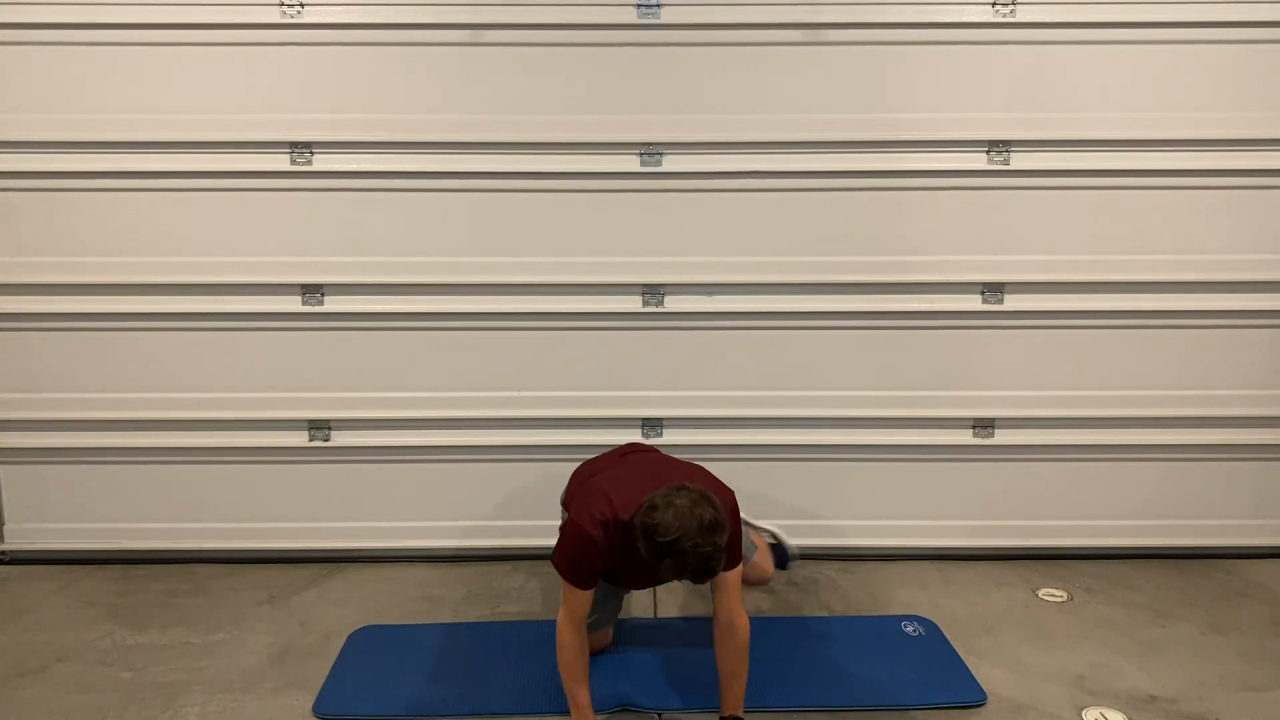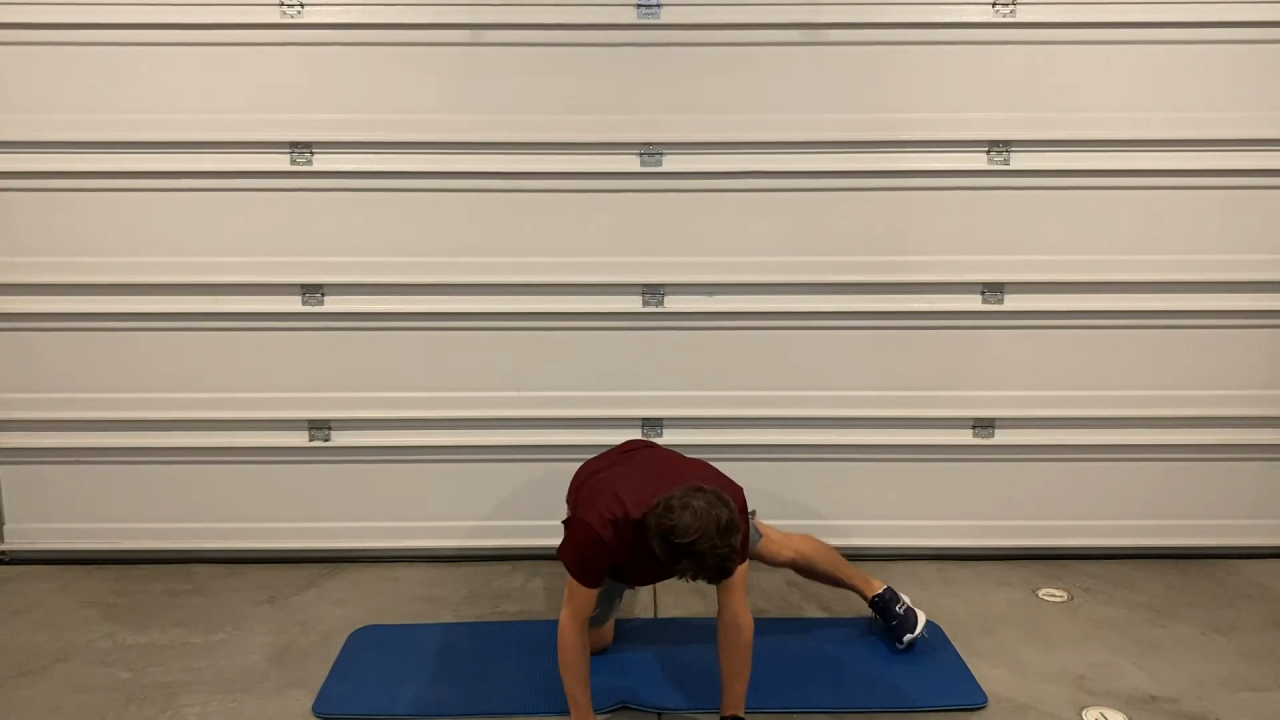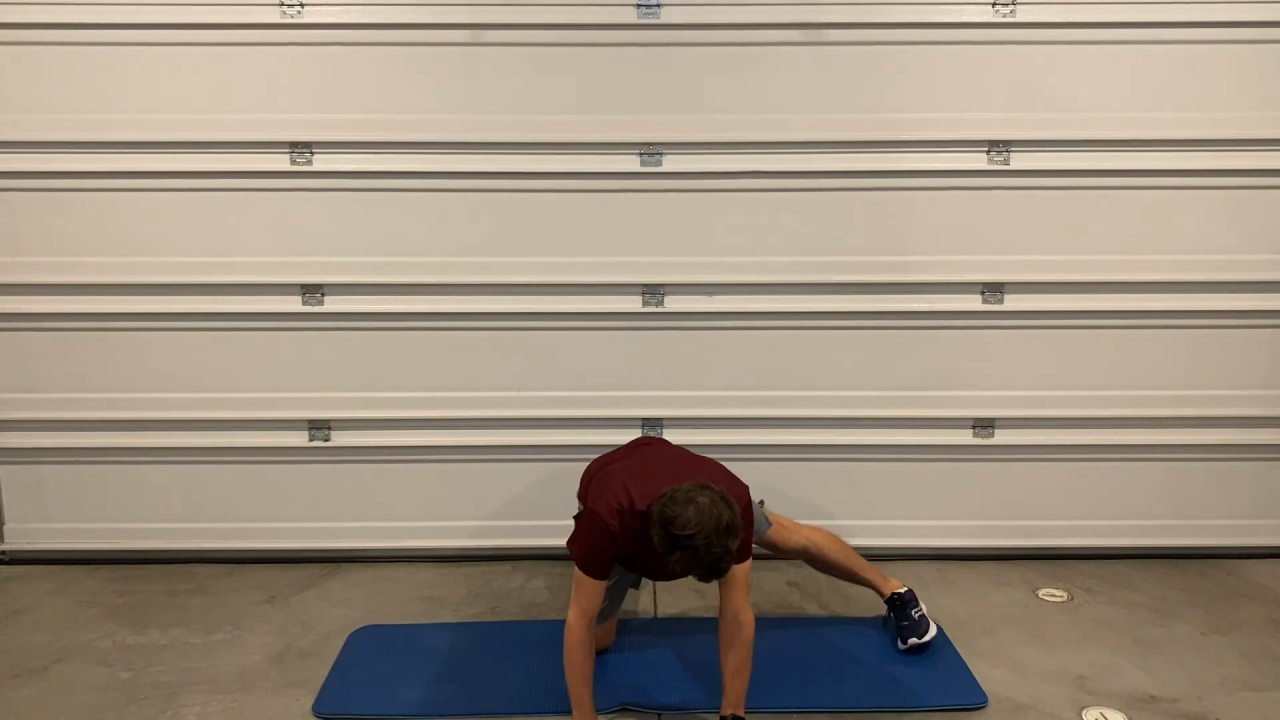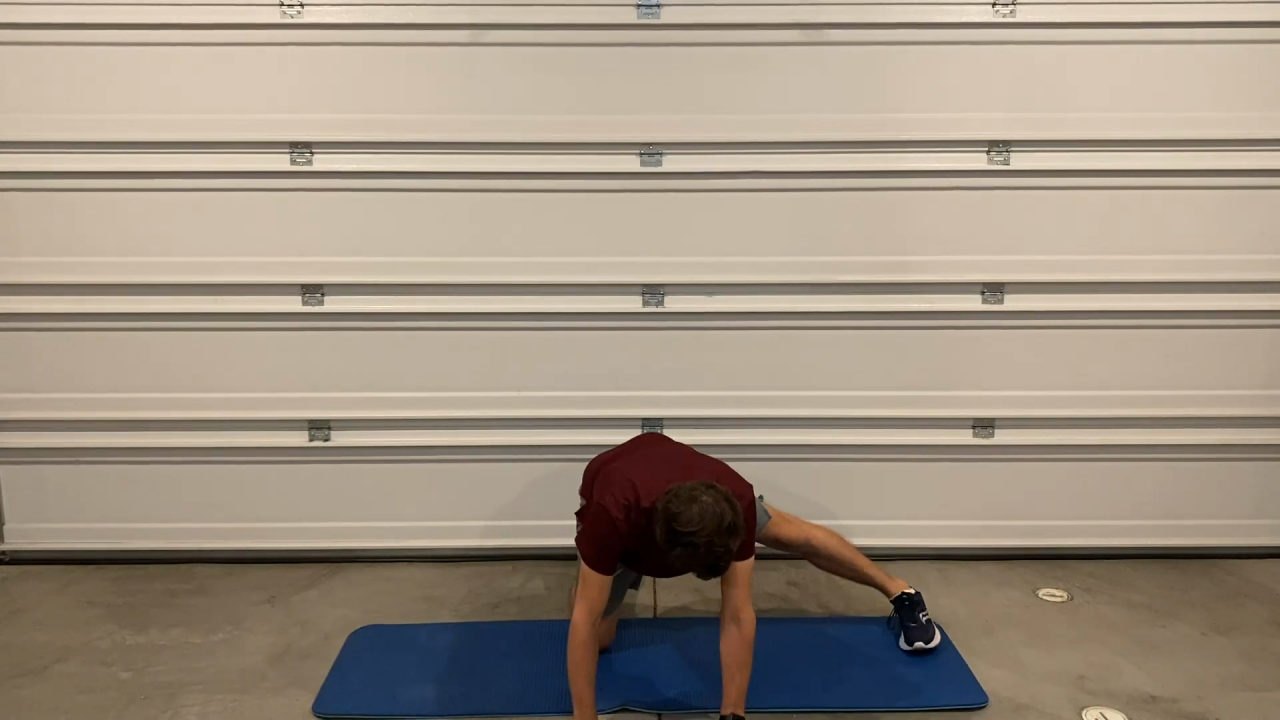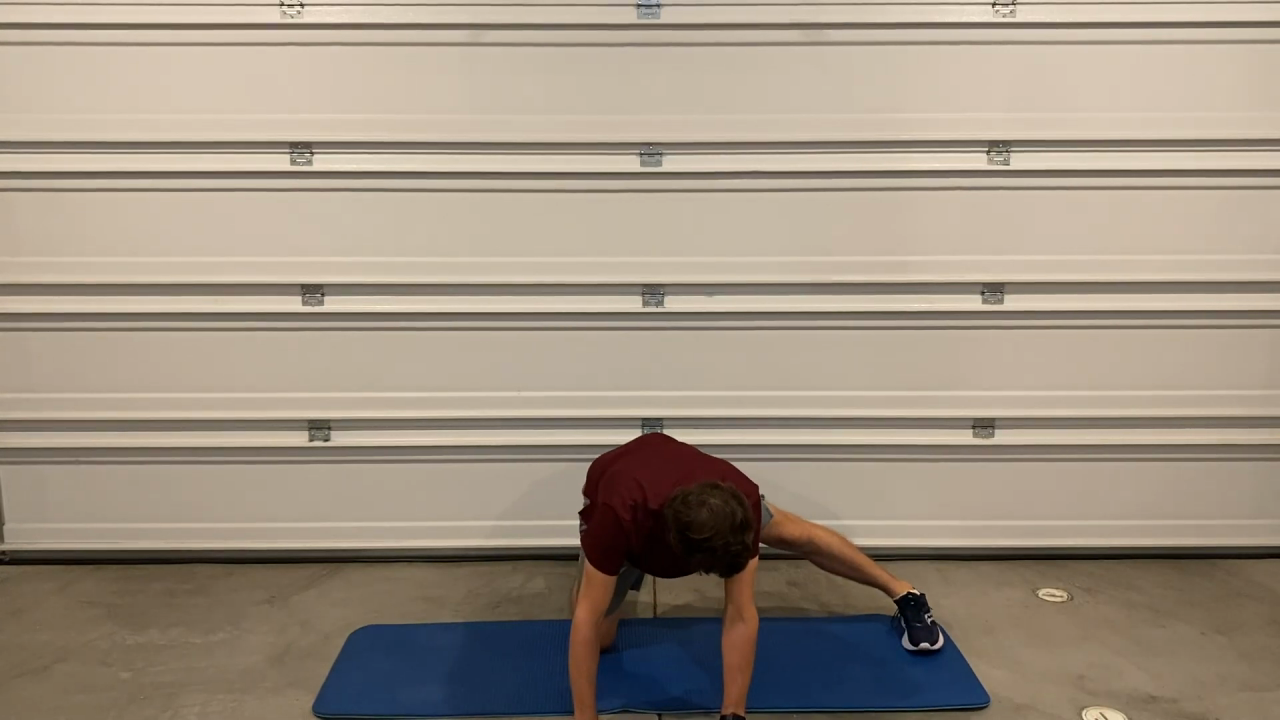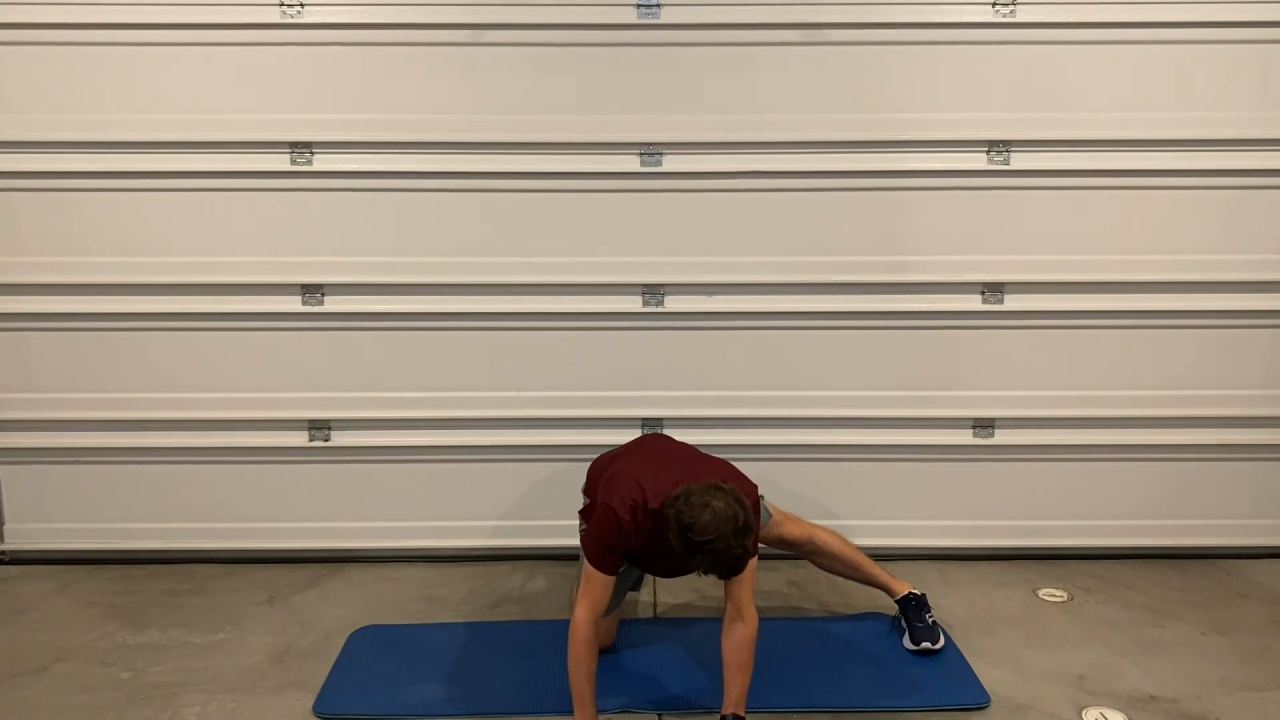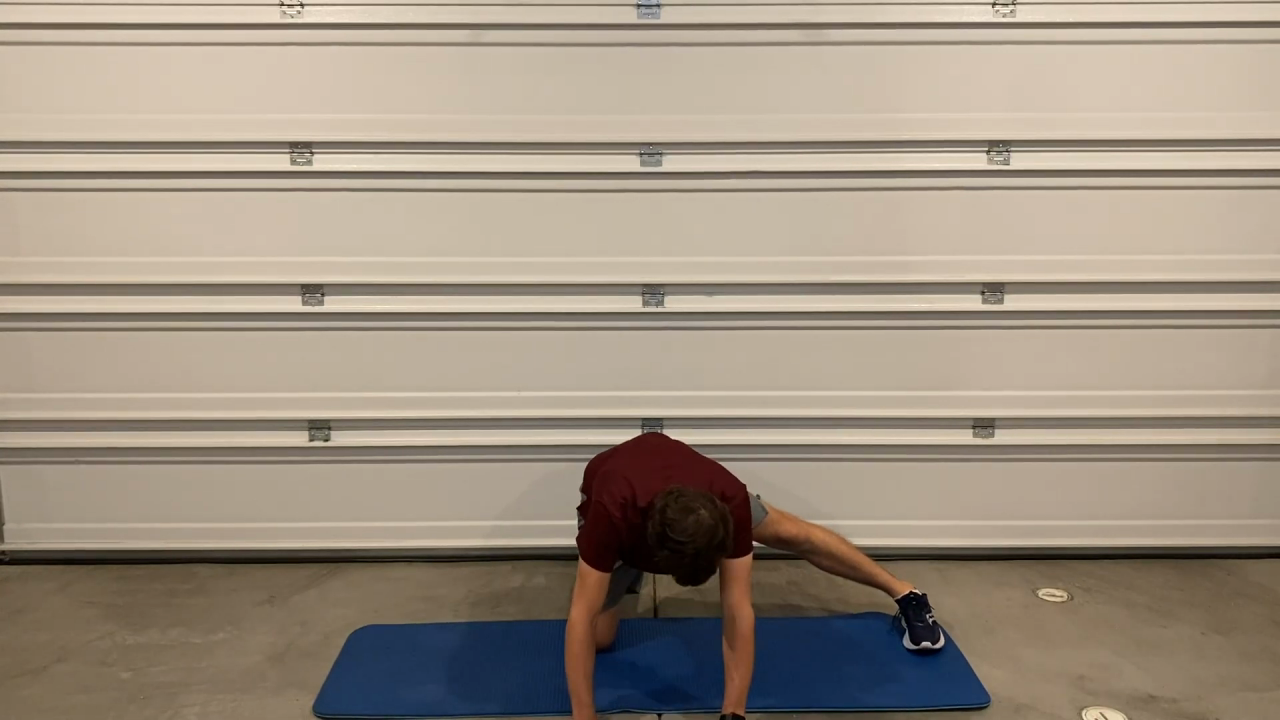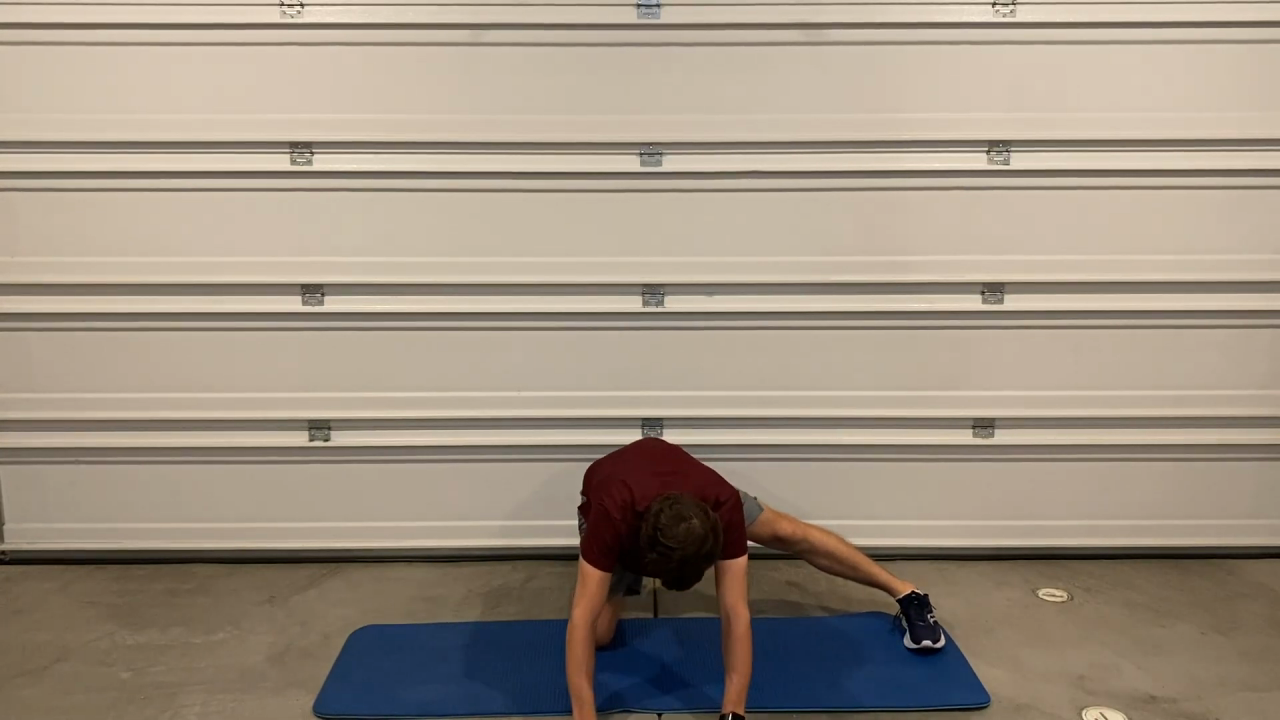
dt=0.4s
person 1, frame 1
left shoulder: (718, 507)
right shoulder: (593, 530)
left elbow: (732, 617)
right elbow: (569, 623)
right hip: (601, 519)
left knee: (759, 572)
right knee: (594, 640)
left ankle: (747, 536)
person 1, frame 2
left shoulder: (724, 505)
right shoulder: (600, 528)
left elbow: (735, 618)
right elbow: (572, 625)
left knee: (779, 549)
right knee: (595, 638)
left ankle: (876, 593)
person 1, frame 3
left shoulder: (731, 503)
right shoulder: (608, 519)
left elbow: (737, 616)
right elbow: (580, 622)
left hip: (681, 478)
right hip: (623, 525)
left knee: (790, 539)
right knee: (599, 637)
left ankle: (893, 591)
person 1, frame 4
left shoulder: (734, 503)
right shoulder: (613, 514)
left elbow: (738, 615)
right elbow: (584, 621)
left hip: (687, 479)
left knee: (791, 534)
right knee: (598, 635)
left ankle: (899, 592)
person 1, frame 5
left shoulder: (738, 501)
right shoulder: (620, 515)
left elbow: (740, 615)
right elbow: (586, 621)
left hip: (682, 476)
right hip: (614, 493)
left knee: (792, 533)
right knee: (601, 635)
left ankle: (903, 594)
right ankle: (617, 573)
person 1, frame 6
left shoulder: (738, 501)
right shoulder: (619, 515)
left elbow: (741, 614)
right elbow: (585, 621)
left hip: (682, 475)
right hip: (616, 497)
left knee: (792, 534)
right knee: (600, 635)
left ankle: (904, 593)
right ankle: (611, 574)
person 1, frame 7
left shoulder: (728, 501)
right shoulder: (613, 512)
left elbow: (738, 612)
right elbow: (581, 620)
left hip: (680, 476)
right hip: (620, 501)
left knee: (788, 533)
right knee: (600, 635)
left ankle: (904, 593)
right ankle: (624, 573)
person 1, frame 8
left shoulder: (721, 505)
right shoulder: (613, 514)
left elbow: (736, 614)
right elbow: (582, 622)
left hip: (679, 482)
right hip: (617, 501)
left knee: (785, 532)
right knee: (598, 631)
left ankle: (905, 594)
right ankle: (624, 575)
